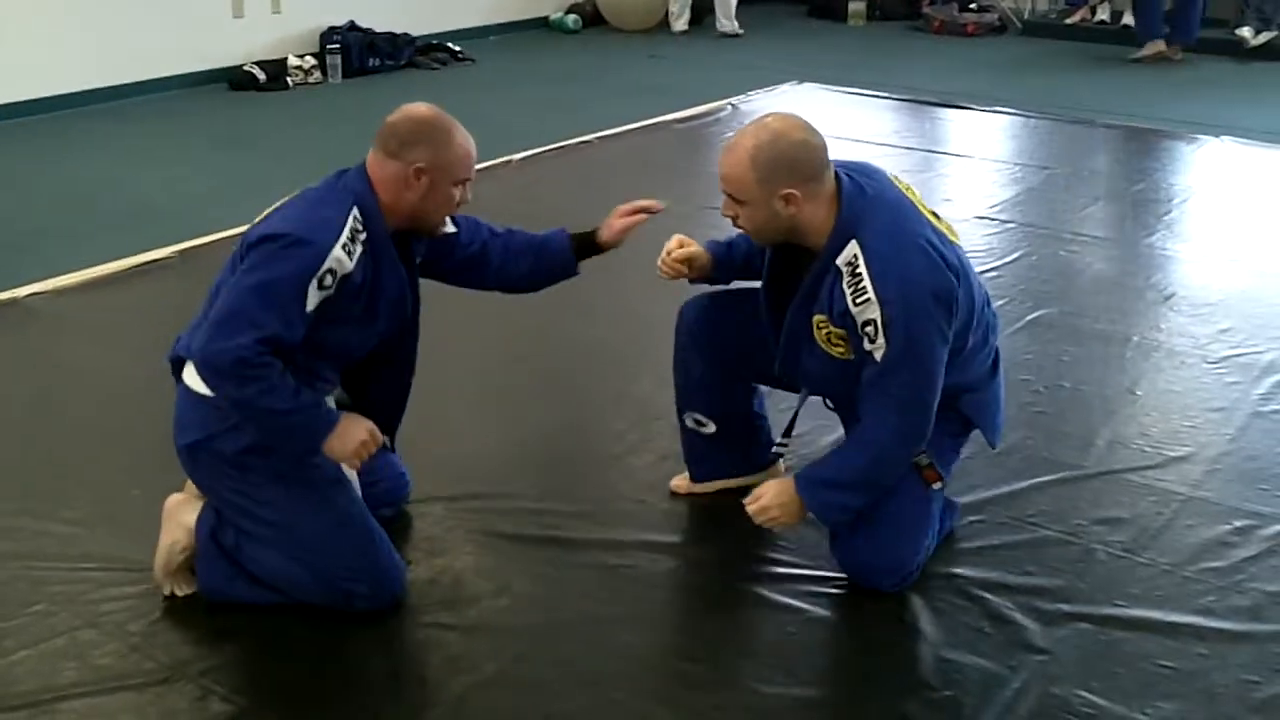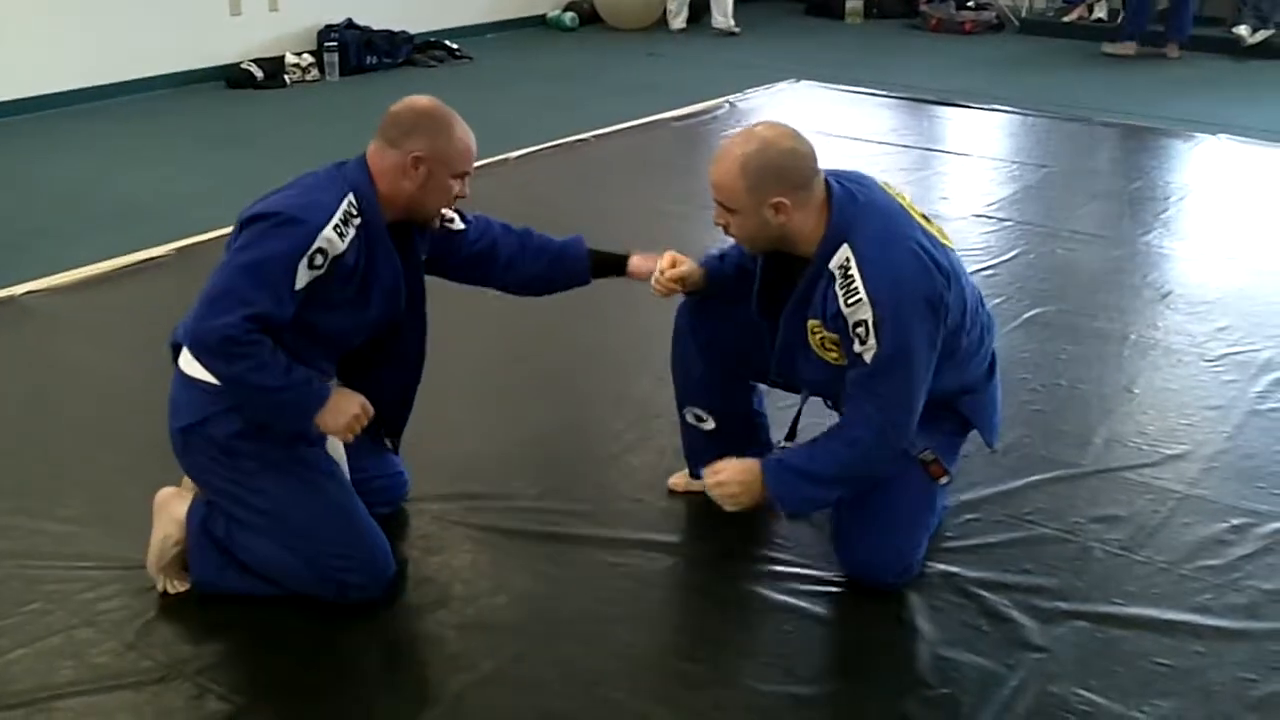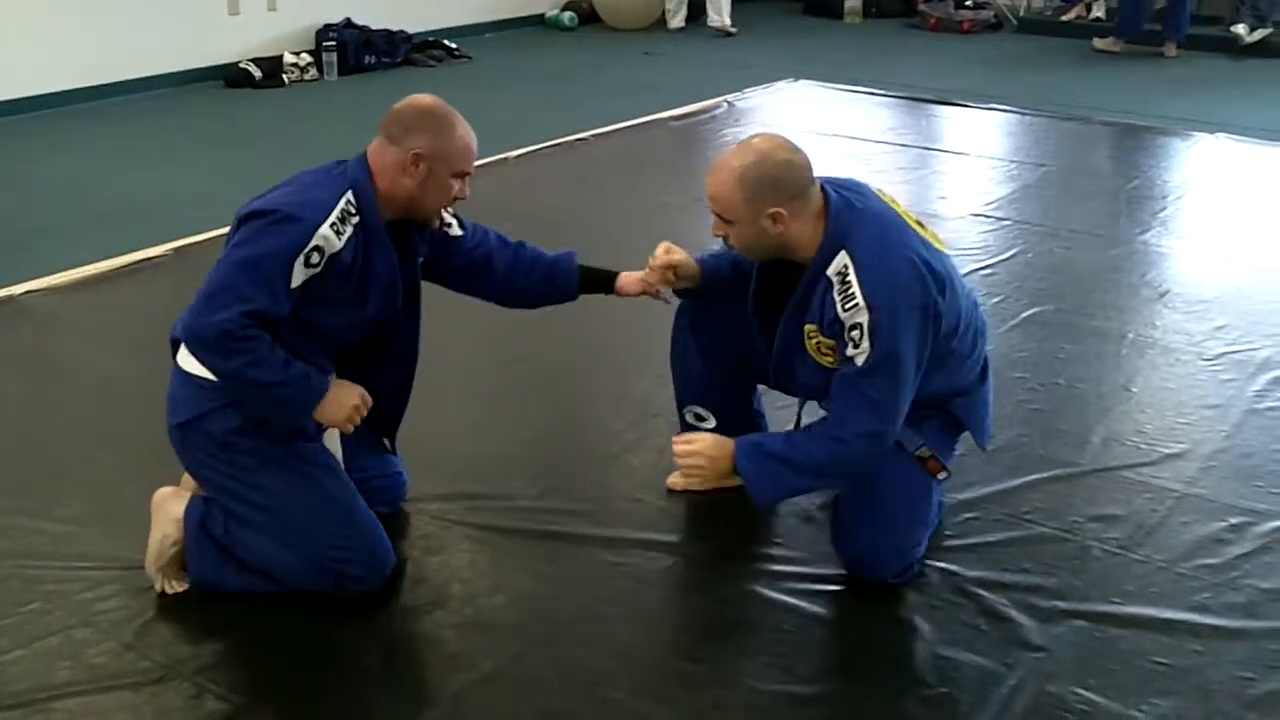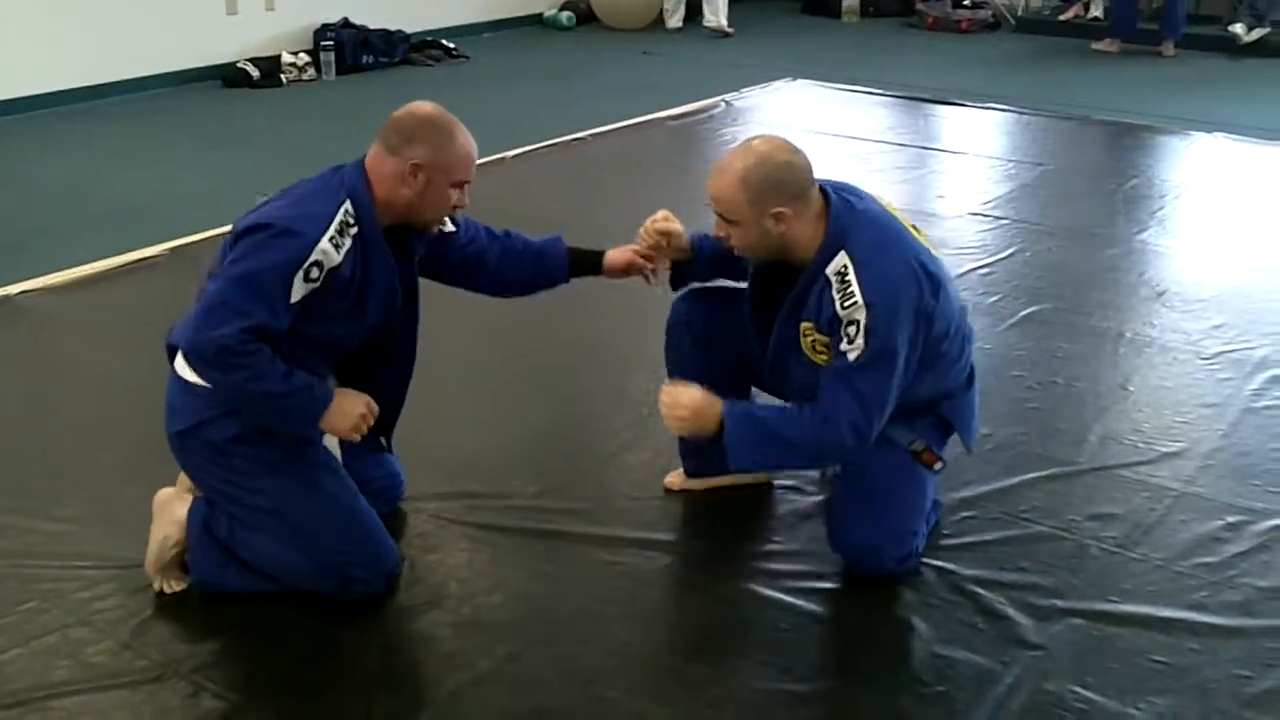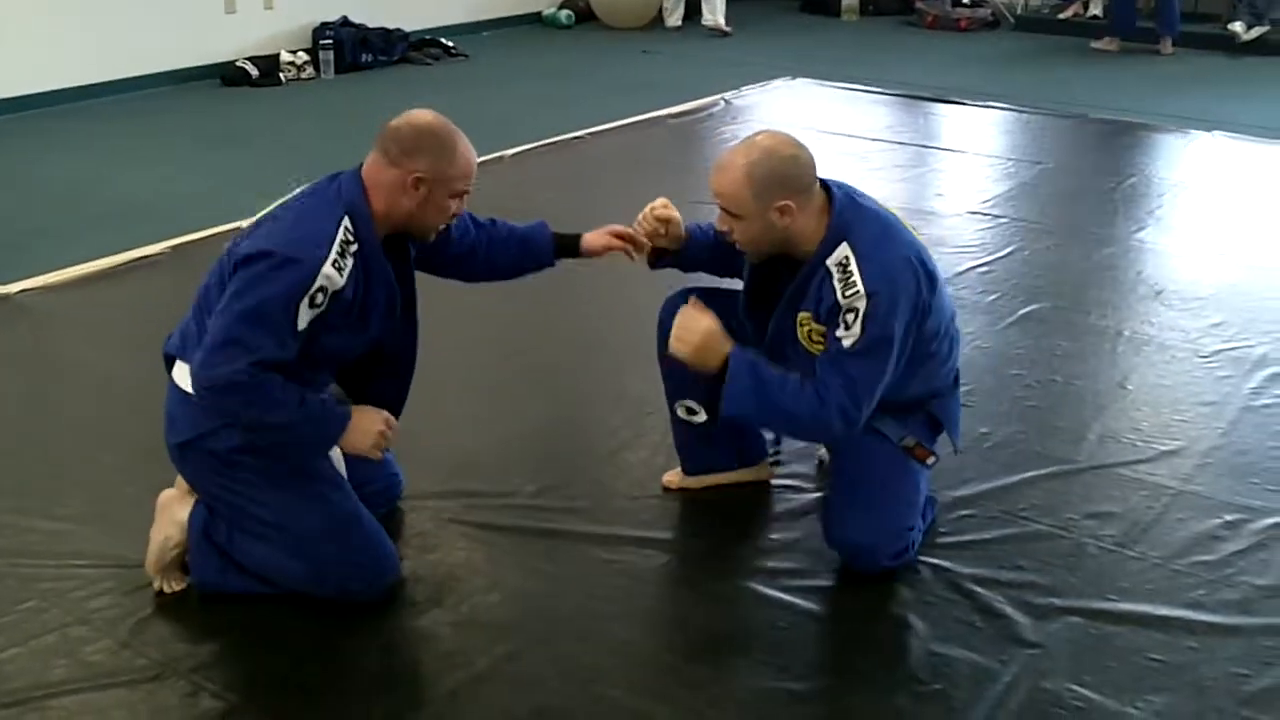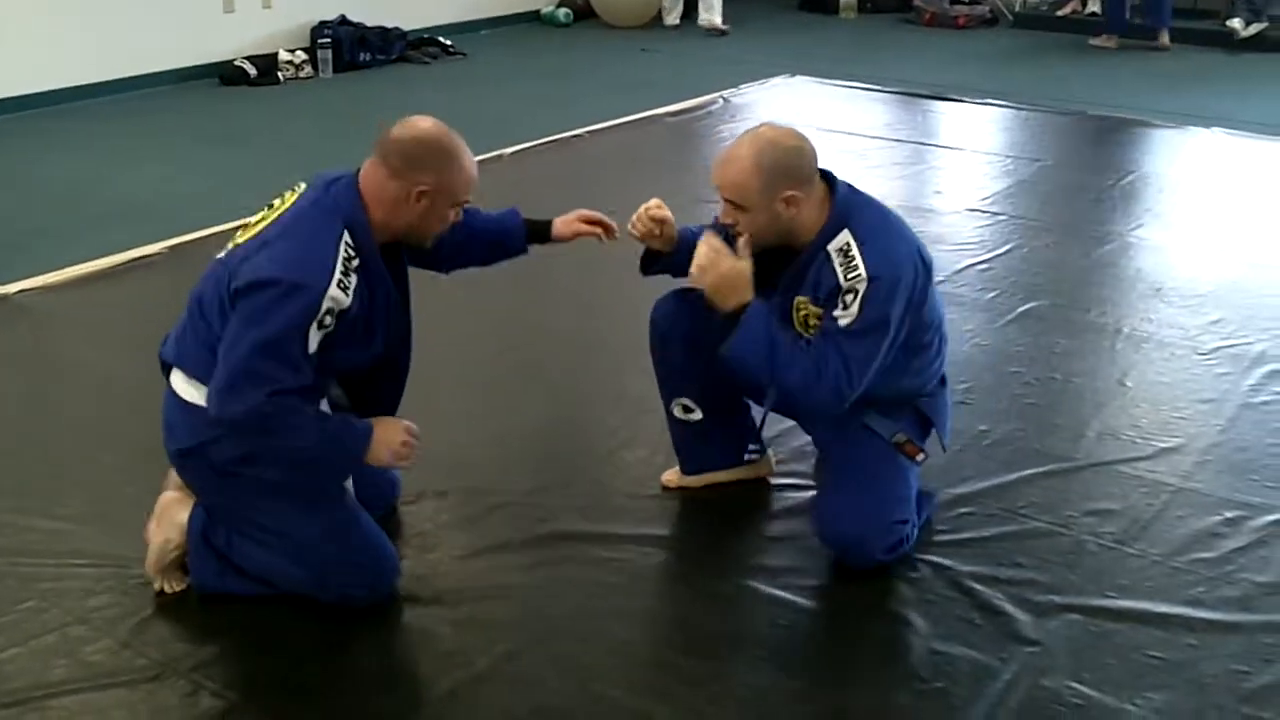
dt=0.1s
person 1, frame 1
left shoulder: (384, 208)
right shoulder: (311, 244)
left elbow: (487, 255)
right elbow: (226, 357)
left wrist: (592, 242)
right wrist: (324, 430)
left hip: (290, 406)
right hip: (235, 422)
left knee: (388, 492)
right knee: (369, 583)
left ankle: (236, 494)
right ankle: (203, 533)
person 1, frame 2
left shoulder: (407, 214)
right shoulder: (306, 225)
left elbow: (498, 252)
right elbow: (216, 331)
left wrist: (619, 265)
right wrist: (316, 402)
left hip: (292, 399)
right hip: (231, 413)
left knee: (384, 490)
right knee: (361, 575)
left ankle: (232, 489)
right ankle: (193, 527)
person 1, frame 3
left shoulder: (405, 214)
right shoulder: (304, 222)
left elbow: (492, 262)
right elbow: (214, 329)
left wrist: (609, 280)
right wrist: (315, 396)
left hip: (289, 395)
right hip: (229, 409)
left knee: (383, 489)
right knee: (360, 567)
left ankle: (231, 484)
right ankle: (192, 524)
person 1, frame 4
left shoulder: (390, 211)
right shoulder: (304, 235)
left elbow: (477, 253)
right elbow: (215, 344)
left wrist: (594, 261)
right wrist: (319, 407)
left hip: (281, 393)
right hip: (226, 414)
left knee: (381, 489)
right knee: (364, 566)
left ankle: (229, 484)
right ankle: (195, 524)
person 1, frame 5
left shoulder: (384, 216)
right shoulder: (303, 255)
left elbow: (467, 244)
right elbow: (225, 377)
left wrist: (574, 244)
right wrist: (336, 425)
left hip: (280, 406)
right hip: (227, 423)
left knee: (379, 490)
right knee: (365, 572)
left ankle: (226, 489)
right ankle: (194, 528)
person 1, frame 6
left shoulder: (349, 195)
right shoulder: (307, 277)
left elbow: (444, 238)
right elbow: (246, 410)
left wrist: (543, 229)
right wrist: (362, 441)
left hip: (271, 395)
right hip: (226, 428)
left knee: (376, 494)
right knee: (365, 577)
left ankle: (211, 487)
right ankle: (194, 527)
person 2, frame 1
left shoulder: (898, 277)
right shoulder: (829, 185)
left elbow: (897, 422)
right elbow: (773, 247)
left wrist: (809, 494)
right wrist: (711, 260)
left hip: (920, 398)
left knee: (875, 563)
right knee: (706, 323)
left ankle: (921, 504)
right ankle: (737, 461)
person 2, frame 2
left shoulder: (888, 280)
right shoulder: (817, 197)
left elbow: (877, 431)
right elbow: (766, 260)
left wrist: (769, 478)
right wrist: (704, 275)
left hip: (922, 399)
left knee: (875, 561)
right knee: (702, 319)
left ankle: (916, 490)
right ankle: (715, 466)
person 2, frame 3
left shoulder: (884, 287)
right shoulder: (813, 205)
left elbow: (860, 435)
right elbow: (759, 264)
left wrist: (740, 459)
right wrist: (697, 273)
left hip: (918, 399)
left knee: (875, 557)
right knee: (701, 319)
left ankle: (913, 490)
right ankle: (719, 468)
person 2, frame 4
left shoulder: (880, 286)
right shoulder: (806, 206)
left elbow: (845, 428)
right elbow: (745, 256)
left wrist: (722, 420)
right wrist: (686, 251)
left hip: (901, 405)
left knee: (872, 549)
right knee: (694, 320)
left ankle: (898, 490)
right ankle: (723, 464)
person 2, frame 5
left shoulder: (880, 276)
right shoulder: (802, 206)
left elbow: (833, 414)
right elbow: (736, 251)
left wrist: (725, 361)
right wrist: (680, 239)
left hip: (888, 403)
left knee: (867, 544)
right knee: (683, 320)
left ankle: (896, 487)
right ankle: (736, 458)
person 2, frame 6
left shoulder: (880, 264)
right shoulder: (773, 208)
left elbow: (823, 390)
right elbow: (723, 247)
left wrist: (740, 306)
right wrist: (672, 242)
left hip: (874, 403)
left knee: (858, 539)
right knee: (675, 318)
left ankle: (888, 492)
right ankle: (729, 457)
